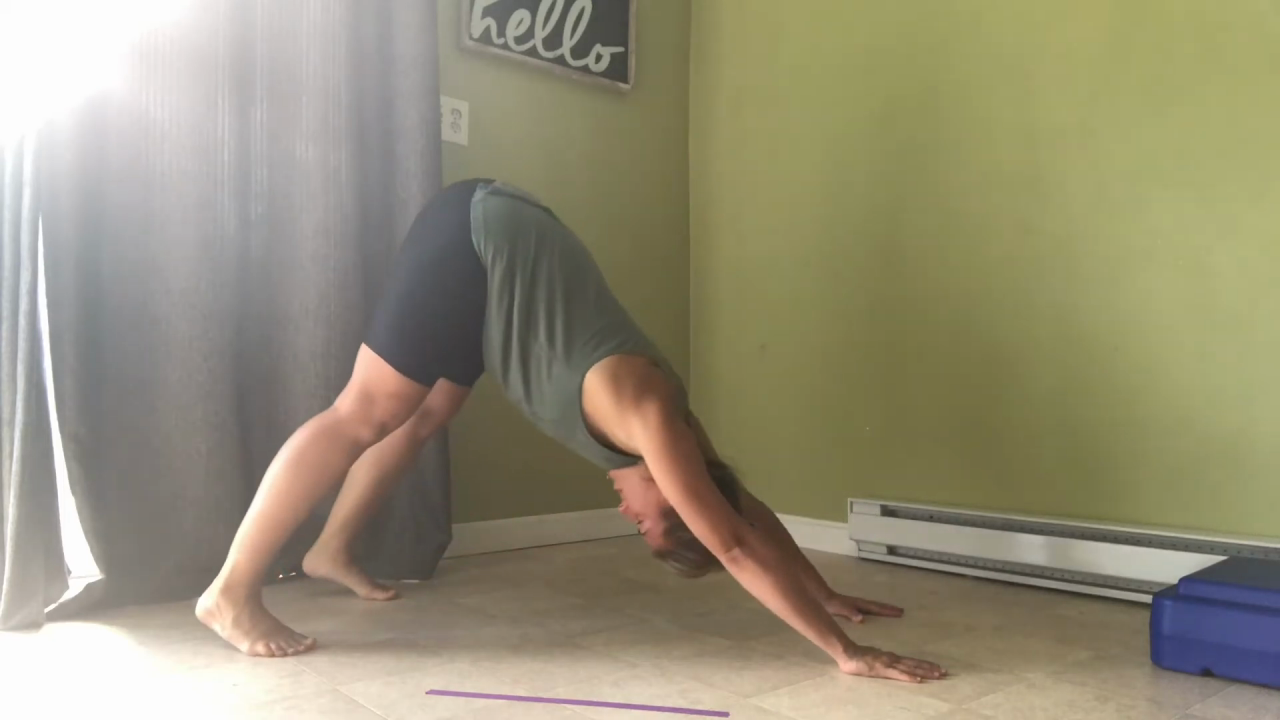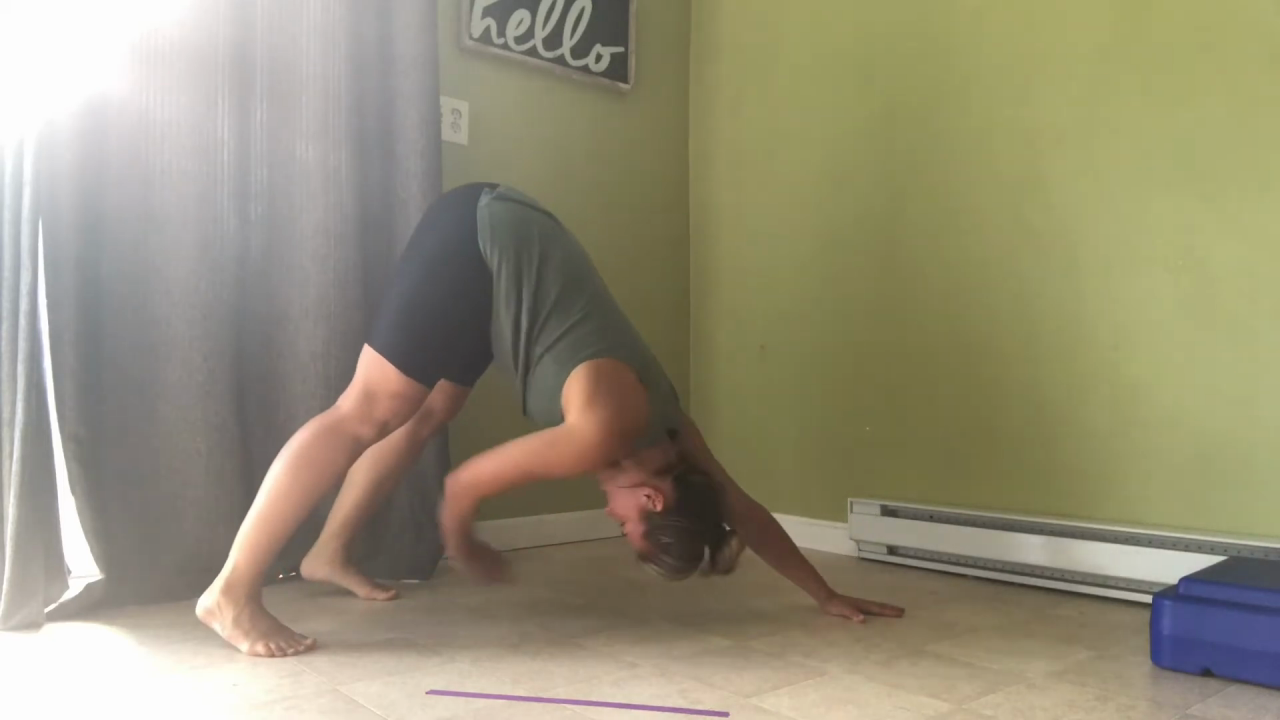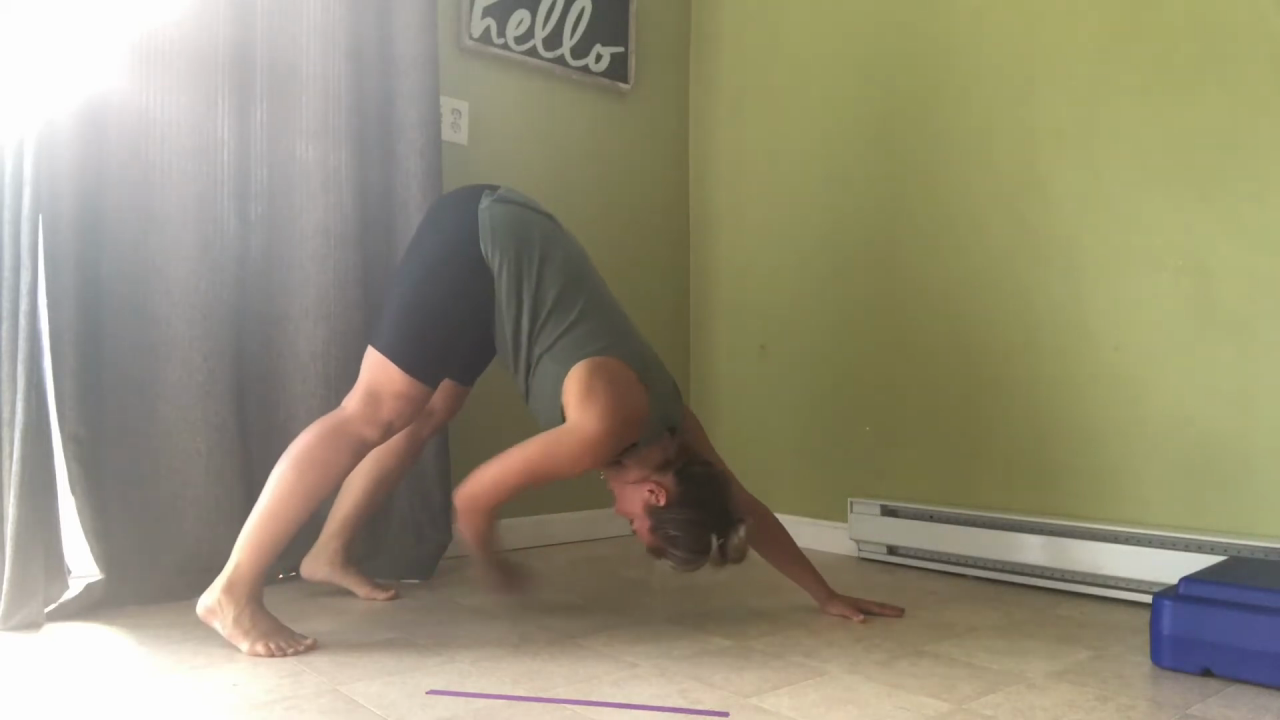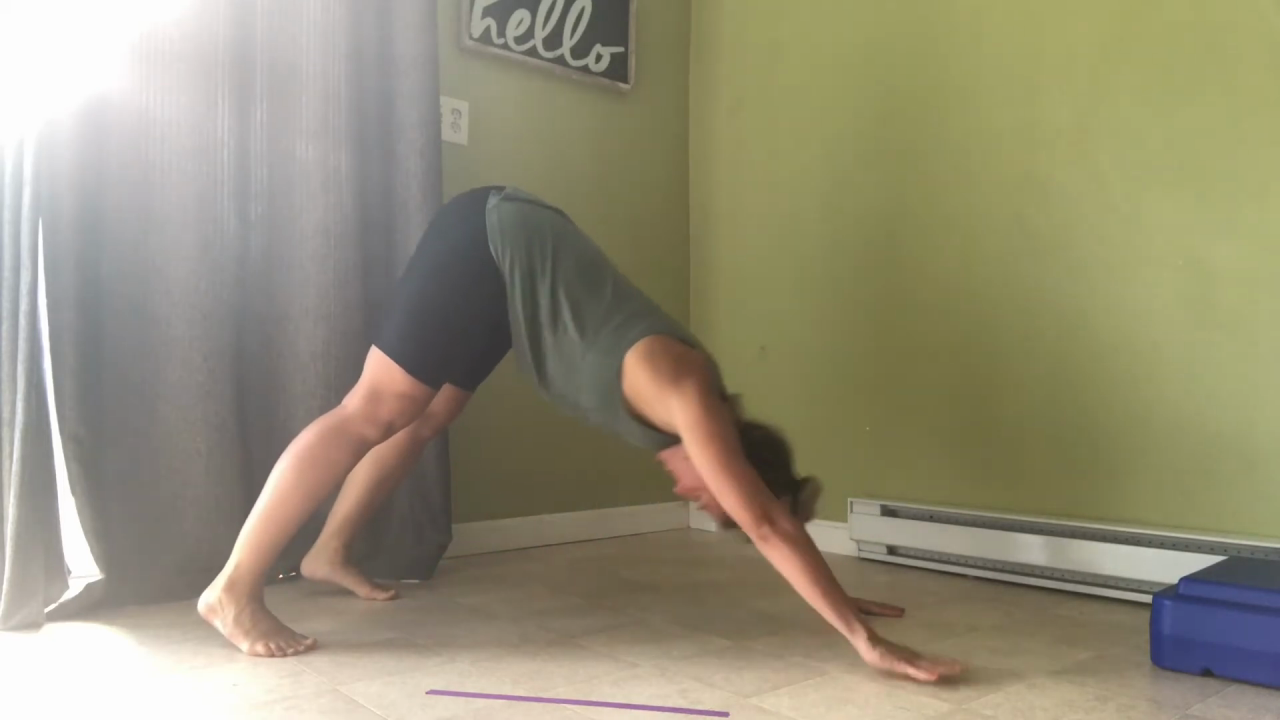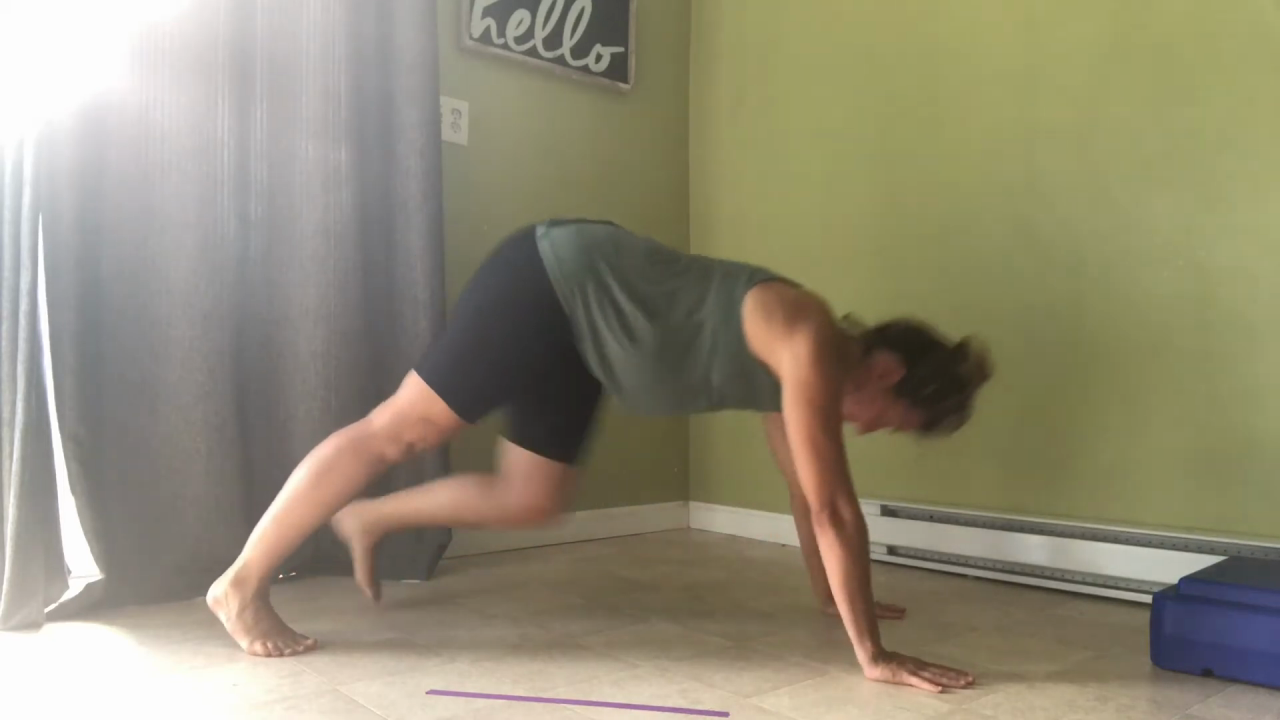
dt=0.5s
person 1, frame 1
left shoulder: (666, 422)
right shoulder: (647, 417)
left elbow: (748, 510)
right elbow: (735, 547)
left wrist: (829, 598)
right wrist: (843, 651)
left hip: (496, 244)
right hip: (474, 236)
left knee: (425, 414)
right knee: (364, 416)
left ankle: (332, 551)
right ankle: (231, 593)
person 1, frame 2
left shoulder: (668, 431)
right shoulder: (609, 430)
left elbow: (742, 508)
right elbow: (466, 484)
left wrist: (826, 595)
right wrist: (466, 552)
left hip: (500, 246)
right hip: (478, 238)
left knee: (426, 414)
right knee: (365, 414)
left ankle: (329, 553)
right ankle: (231, 593)
person 1, frame 3
left shoulder: (673, 428)
right shoulder: (610, 425)
left elbow: (744, 505)
right elbow: (474, 497)
left wrist: (826, 595)
right wrist: (494, 568)
left hip: (502, 244)
right hip: (477, 239)
left knee: (425, 415)
right knee: (370, 416)
left ankle: (329, 553)
right ankle: (232, 592)
person 1, frame 4
left shoulder: (704, 408)
right shoulder: (688, 397)
left elbow: (773, 513)
right elbow: (767, 526)
left wrist: (836, 598)
right wrist: (866, 643)
left hip: (509, 260)
right hip: (489, 242)
left knee: (426, 414)
right knee: (372, 413)
left ankle: (330, 553)
right ankle: (234, 591)
person 1, frame 5
left shoulder: (800, 371)
right shoulder: (813, 348)
left elbow: (806, 494)
right elbow: (831, 509)
left wrist: (838, 596)
right wrist: (871, 653)
left hip: (572, 300)
right hip: (550, 280)
left knee: (532, 499)
right knee: (401, 430)
left ankle: (365, 518)
right ankle: (241, 586)
